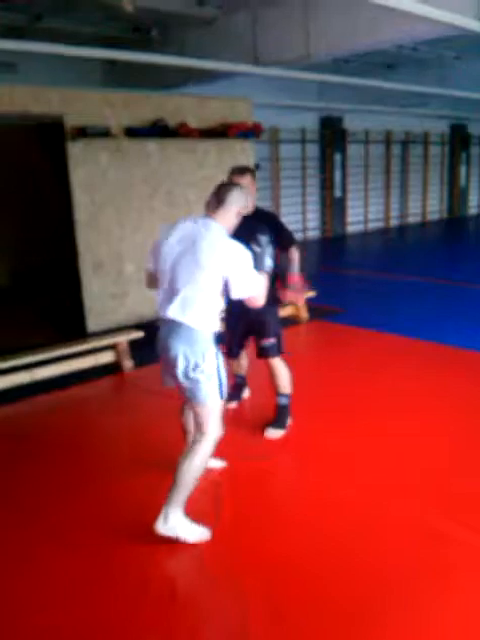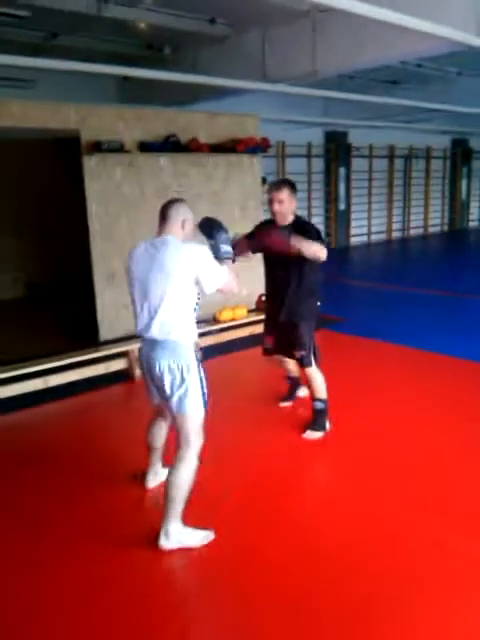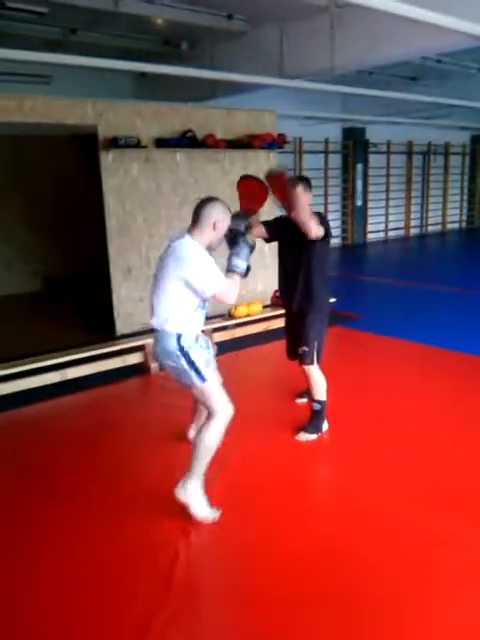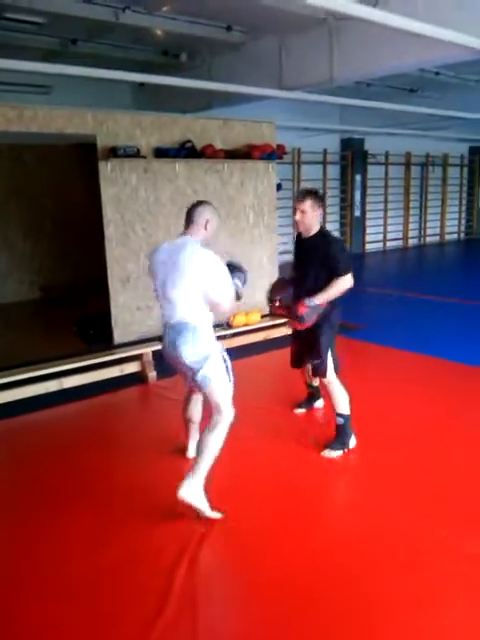
dt=0.5s
person 1, frame 1
left shoulder: (174, 232)
right shoulder: (232, 250)
left elbow: (153, 281)
right elbow: (256, 299)
right wrist: (264, 258)
left hip: (167, 332)
right hip: (195, 340)
left knee: (192, 397)
right knee: (210, 430)
left ankle: (194, 461)
right ankle: (172, 515)
person 1, frame 2
left shoulder: (138, 254)
right shoulder: (193, 253)
right elbow: (230, 286)
left hip: (149, 349)
right hip: (177, 354)
left knee: (164, 413)
right knee: (191, 443)
left ankle: (155, 471)
right ankle: (172, 529)
person 1, frame 3
left shoulder: (182, 246)
right shoulder: (193, 256)
right elbow: (227, 295)
right wrist: (239, 257)
left hip: (183, 336)
right hip: (178, 342)
left knee: (211, 385)
right knee: (223, 410)
left ankle: (197, 429)
right ankle: (192, 485)
person 1, frame 4
left shoulder: (161, 252)
right shoulder: (207, 259)
right elbow: (225, 305)
right wrist: (234, 283)
left hip: (172, 336)
right hip: (197, 340)
left knee: (197, 388)
right knee: (223, 413)
left ankle: (193, 443)
right ankle: (193, 485)
person 2, frame 1
left shoulder: (268, 220)
left elbow: (291, 248)
left wrist: (293, 271)
left hip: (263, 299)
right hip: (234, 299)
left knee: (272, 356)
right knee: (234, 350)
left ankle: (283, 412)
right ankle: (239, 387)
person 2, frame 2
left shoulder: (305, 230)
right shoulder: (265, 228)
left elbow: (322, 253)
right elbow: (242, 245)
left wrist: (294, 243)
right wrist: (238, 247)
left hip: (301, 308)
right hip: (275, 304)
left knee: (308, 364)
right knee: (279, 350)
left ankle: (322, 417)
right ankle: (295, 386)
person 2, frame 3
left shoulder: (316, 222)
right shoulder: (282, 224)
left elbow: (314, 231)
right elbow: (256, 230)
left wrist: (296, 199)
left hip: (313, 304)
right hip: (292, 302)
left knee: (309, 362)
right knee: (300, 356)
left ankle: (319, 418)
right ankle: (314, 388)
person 2, frame 4
left shoulder: (329, 244)
right shoulder: (301, 240)
left elbow: (346, 280)
left wrist: (314, 300)
right wrist: (287, 287)
left hip: (323, 318)
left knee: (329, 376)
right knee: (304, 362)
left ankle: (345, 436)
right ankle: (314, 397)
